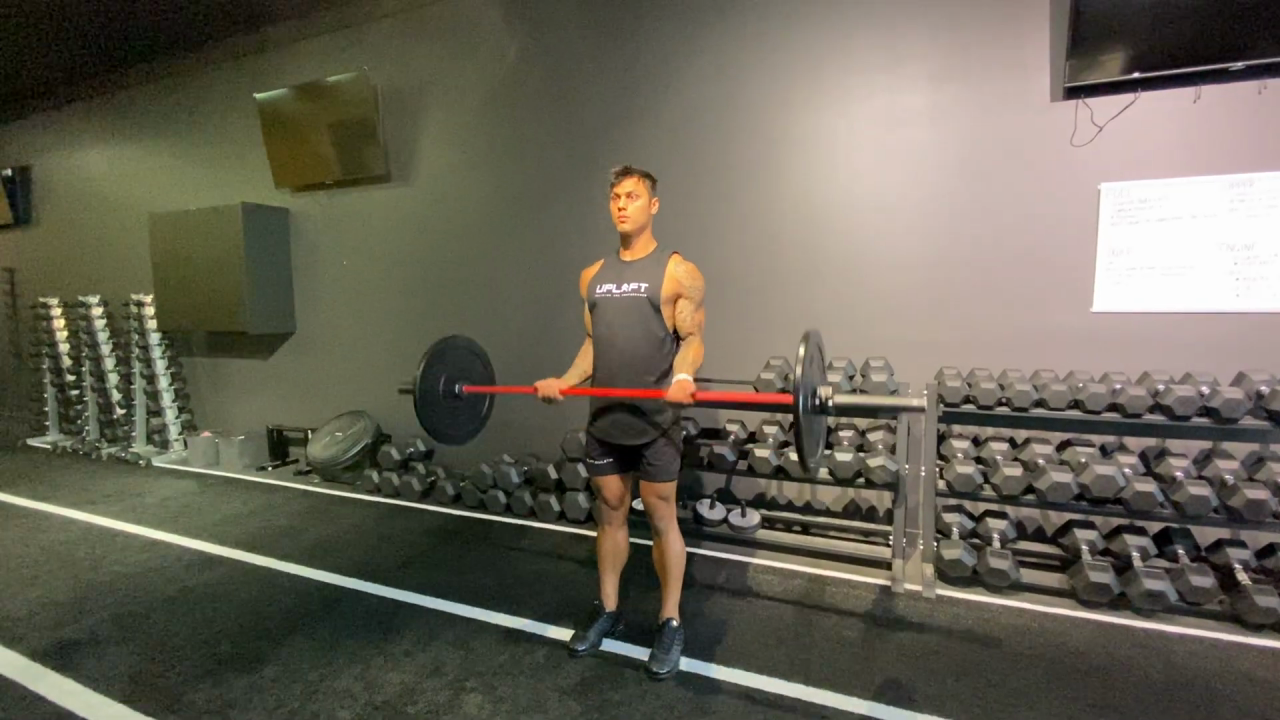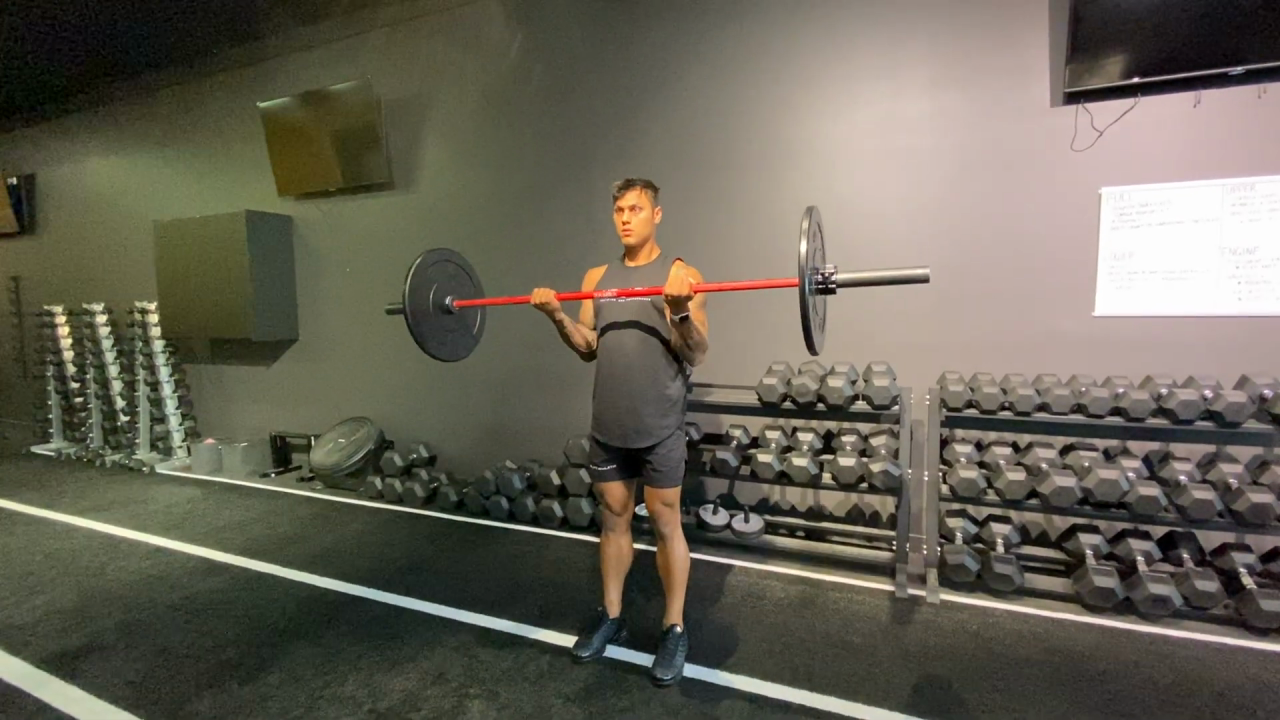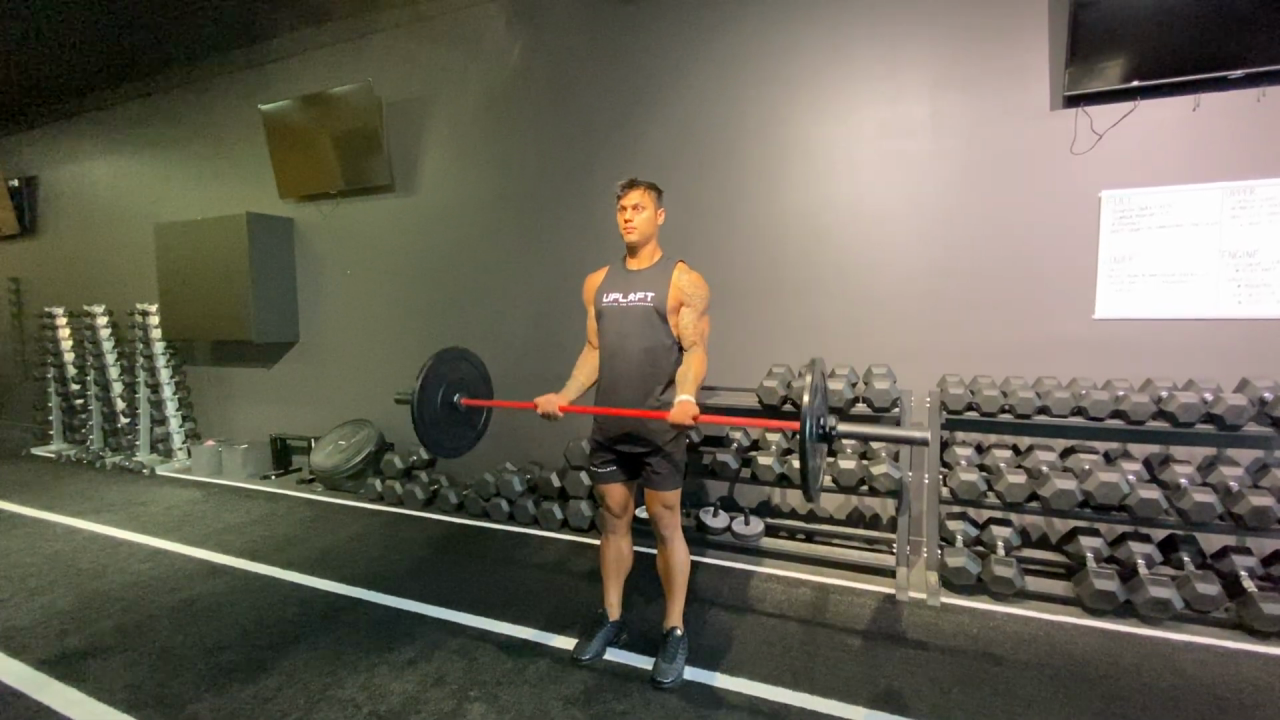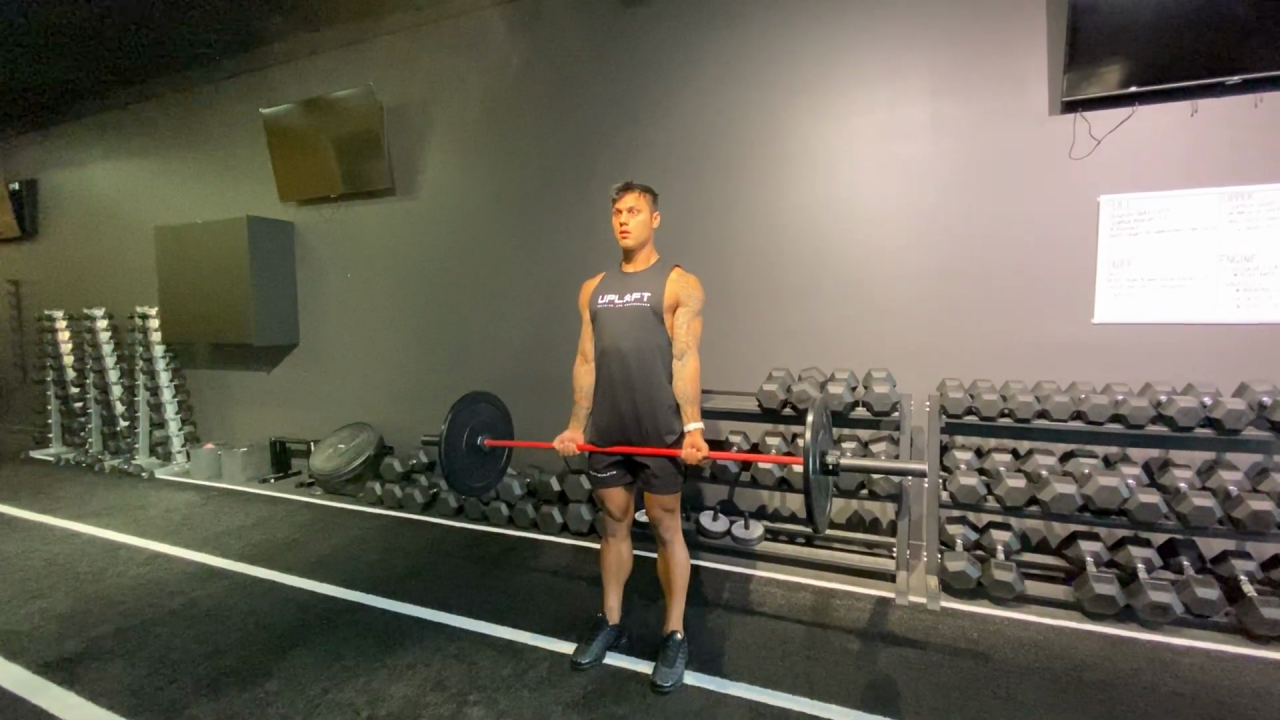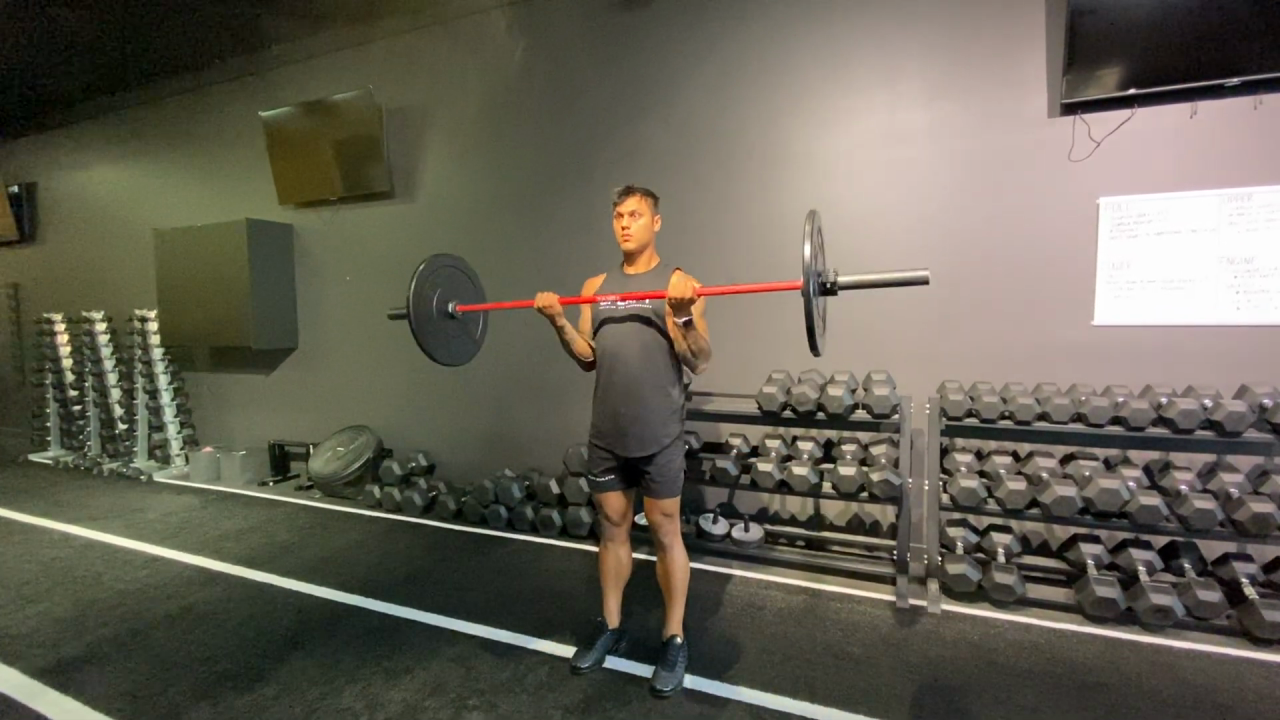
dt=1s
person 1, frame 1
left shoulder: (678, 272)
right shoulder: (592, 276)
left elbow: (694, 342)
left wrist: (684, 379)
right wrist: (565, 380)
left hip: (654, 420)
right hip: (603, 417)
left knee: (661, 519)
right knee: (609, 513)
left ankle: (670, 623)
right ankle: (607, 610)
person 1, frame 2
left shoulder: (680, 274)
right shoulder: (596, 277)
left elbow: (696, 354)
right elbow: (589, 348)
left wrist: (681, 310)
right wrist: (557, 315)
left hip: (659, 425)
right hip: (608, 423)
left knee: (665, 523)
right knee: (613, 518)
left ankle: (674, 628)
right ankle: (610, 615)
person 1, frame 3
left shoulder: (684, 281)
right shoulder: (597, 282)
left elbow: (695, 351)
right elbow: (594, 350)
left wrist: (686, 398)
right wrist: (563, 396)
left hip: (660, 429)
right hip: (607, 427)
left knee: (666, 526)
right knee: (612, 521)
left ankle: (675, 631)
right ankle: (611, 618)
person 1, frame 4
left shoulder: (680, 284)
right shoulder: (593, 289)
left elbow: (686, 359)
right elbow: (586, 361)
left wrist: (693, 427)
right wrist: (576, 425)
left hip: (659, 432)
right hip: (606, 431)
left knee: (666, 529)
right knee: (613, 525)
left ankle: (674, 635)
right ankle: (610, 623)
person 1, frame 5
left shoulder: (678, 282)
right shoulder: (595, 286)
left elbow: (699, 362)
right elbow: (588, 357)
left wrist: (684, 315)
right wrist: (558, 322)
left hip: (658, 434)
right hip: (606, 433)
left knee: (665, 533)
right knee: (612, 528)
left ankle: (674, 640)
right ankle: (610, 627)
